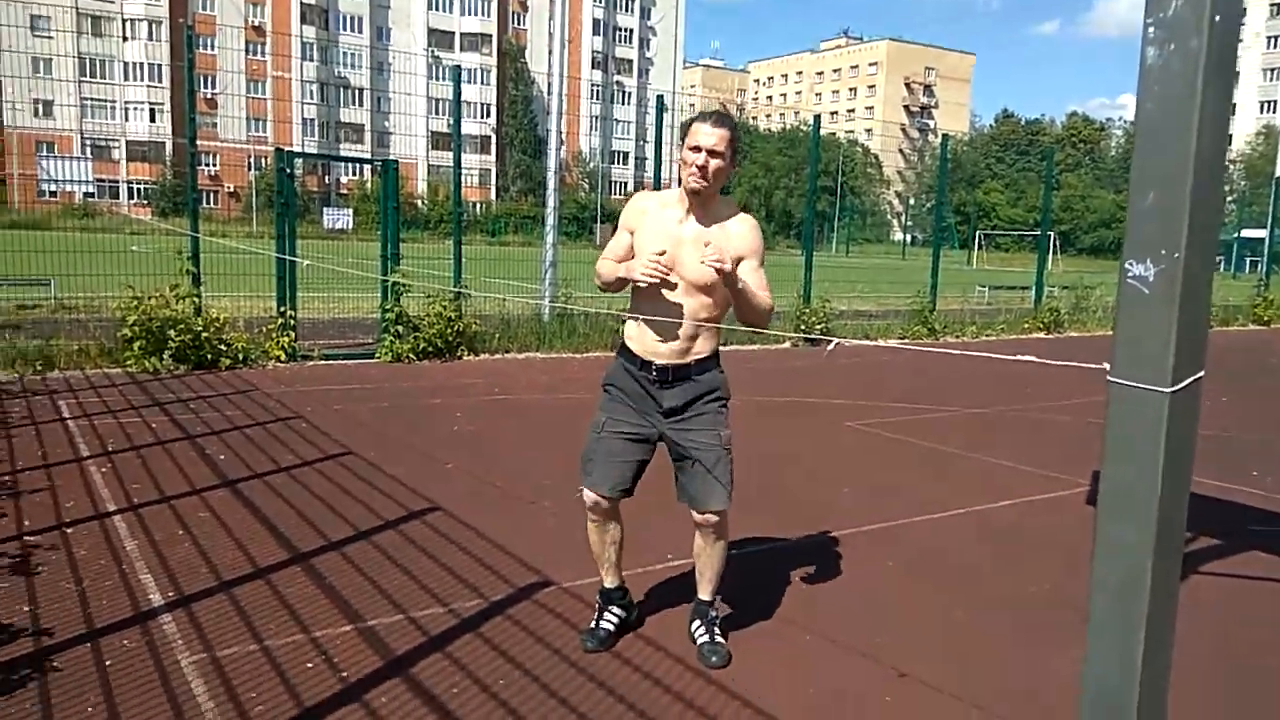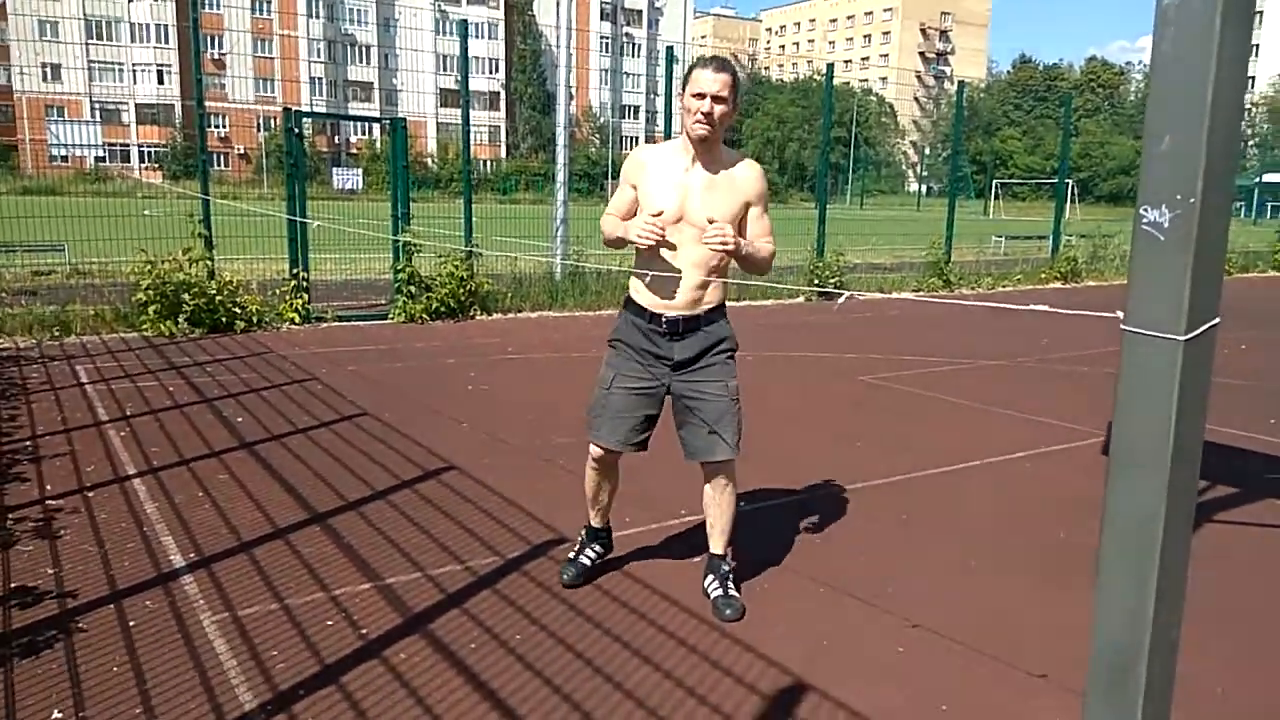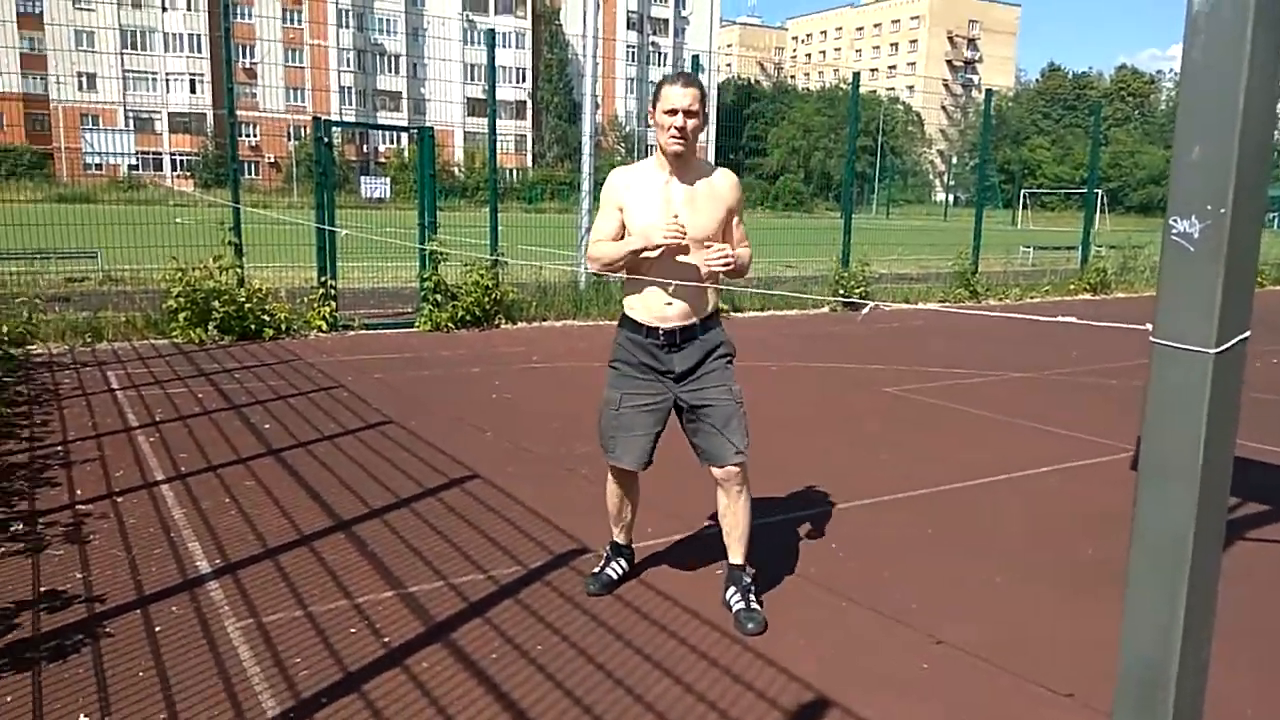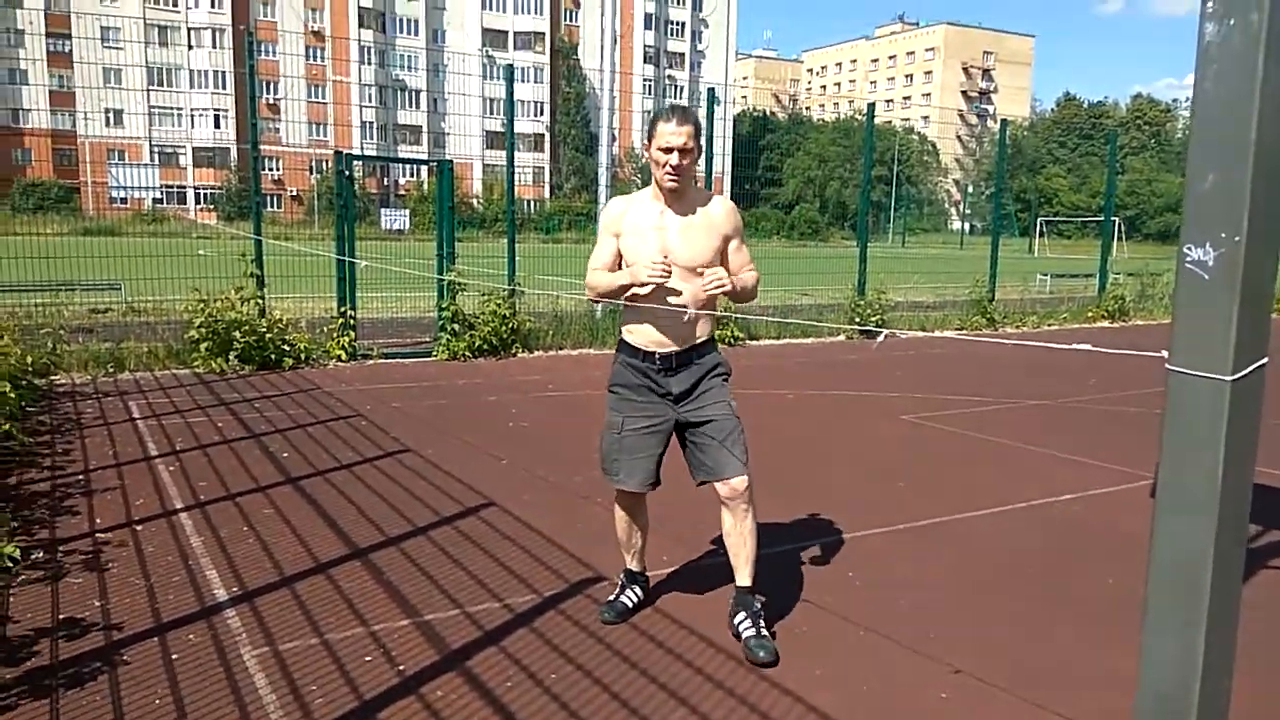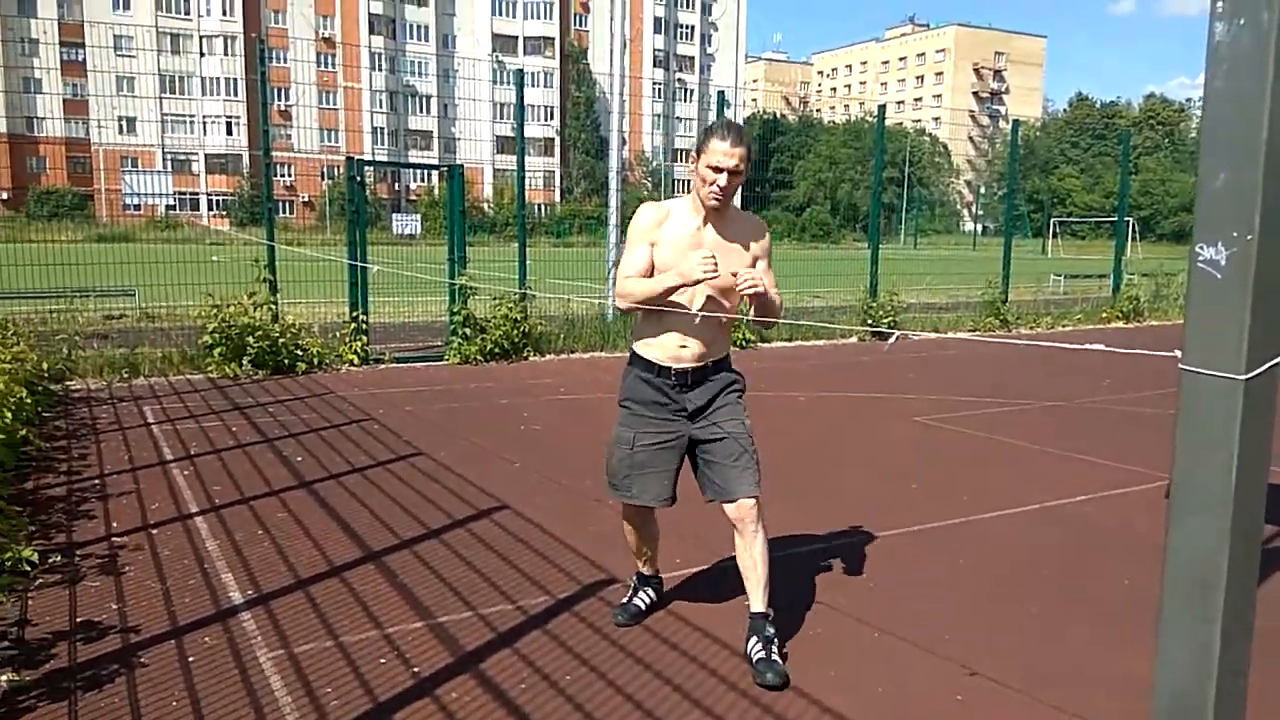
dt=0.3s
person 1, frame 1
left shoulder: (743, 231)
right shoulder: (642, 207)
left elbow: (761, 318)
right elbow: (602, 271)
left wrist: (735, 282)
right wrist: (628, 269)
left hip: (698, 385)
right hip: (631, 377)
left knee: (710, 515)
right knee: (597, 498)
left ankle: (705, 614)
right ankle: (615, 601)
person 1, frame 2
left shoulder: (748, 176)
right shoulder: (643, 160)
left elbow: (766, 257)
right elbow: (607, 229)
left wrist: (741, 249)
right wrist: (629, 228)
left hip: (706, 336)
right hip: (639, 329)
left knee: (719, 463)
right knee: (602, 450)
left ankle: (718, 569)
right ankle: (596, 538)
person 1, frame 3
left shoulder: (724, 184)
right shoulder: (623, 182)
left elbow: (743, 251)
right elbow: (594, 257)
left wrist: (732, 260)
right wrist: (640, 241)
left hip: (703, 344)
right hip: (638, 344)
left knee: (731, 469)
right knee: (622, 464)
left ankle: (738, 579)
right ankle: (620, 552)
person 1, frame 4
left shoulder: (722, 211)
right shoulder: (620, 211)
left elbow: (750, 286)
right elbow: (592, 286)
left wrist: (733, 284)
right wrist: (633, 275)
left hip: (701, 367)
right hip: (636, 369)
left knee: (734, 488)
right knee: (628, 489)
left ankle: (747, 605)
right ankle: (635, 580)
person 1, frame 5
left shoulder: (754, 230)
right shoulder: (653, 217)
left elbow: (771, 315)
right elbow: (624, 294)
left wrist: (762, 294)
right wrist: (681, 275)
left hip: (715, 385)
right hip: (650, 383)
left knee: (744, 508)
right knee: (635, 504)
left ankle: (760, 628)
right ankle: (648, 581)
